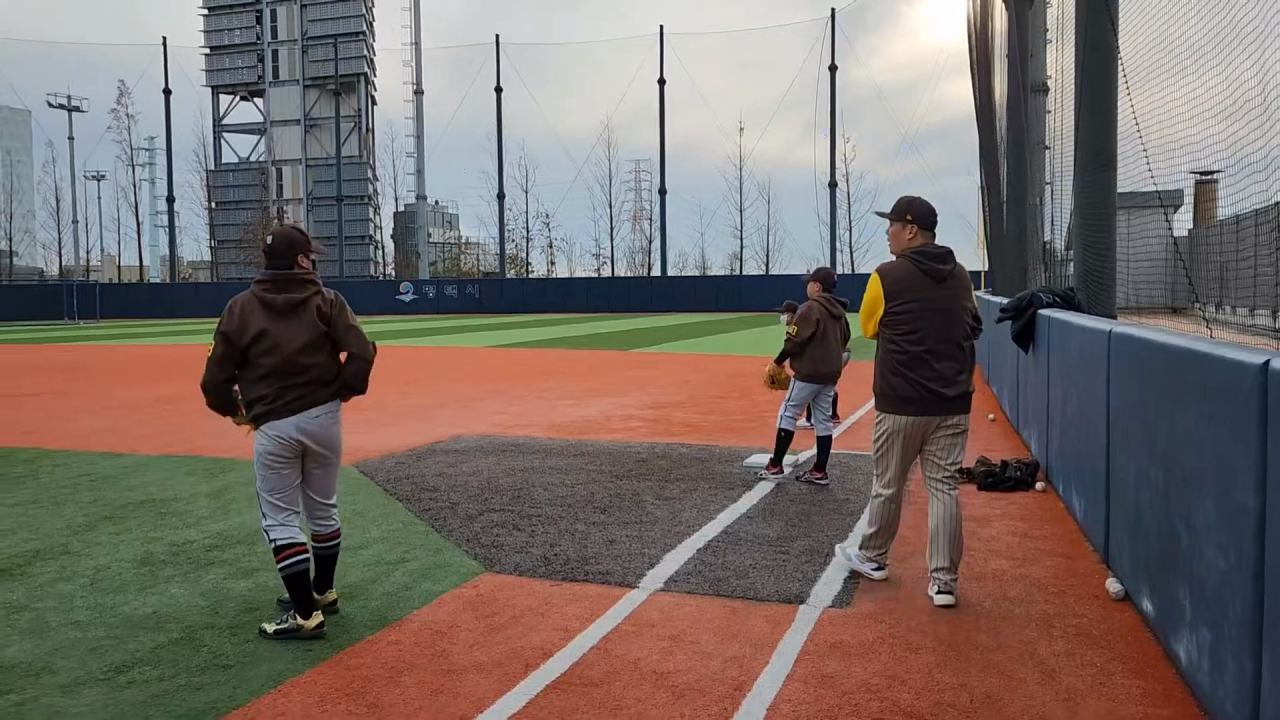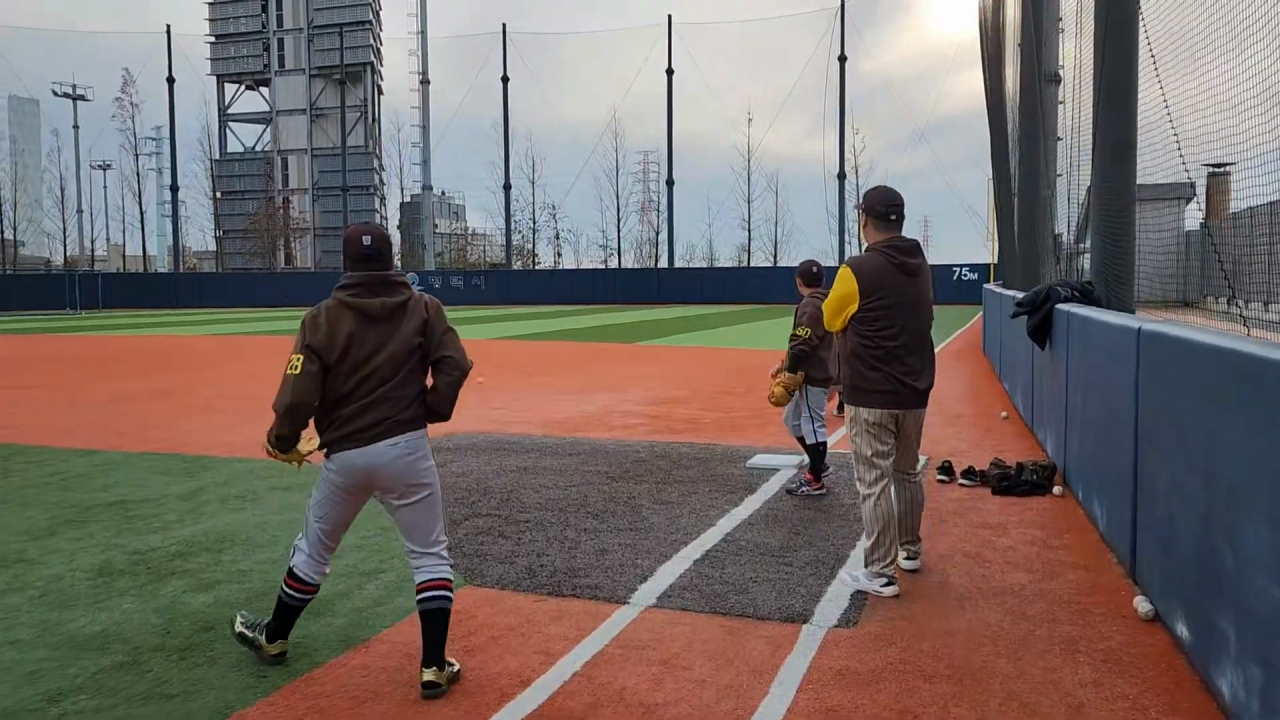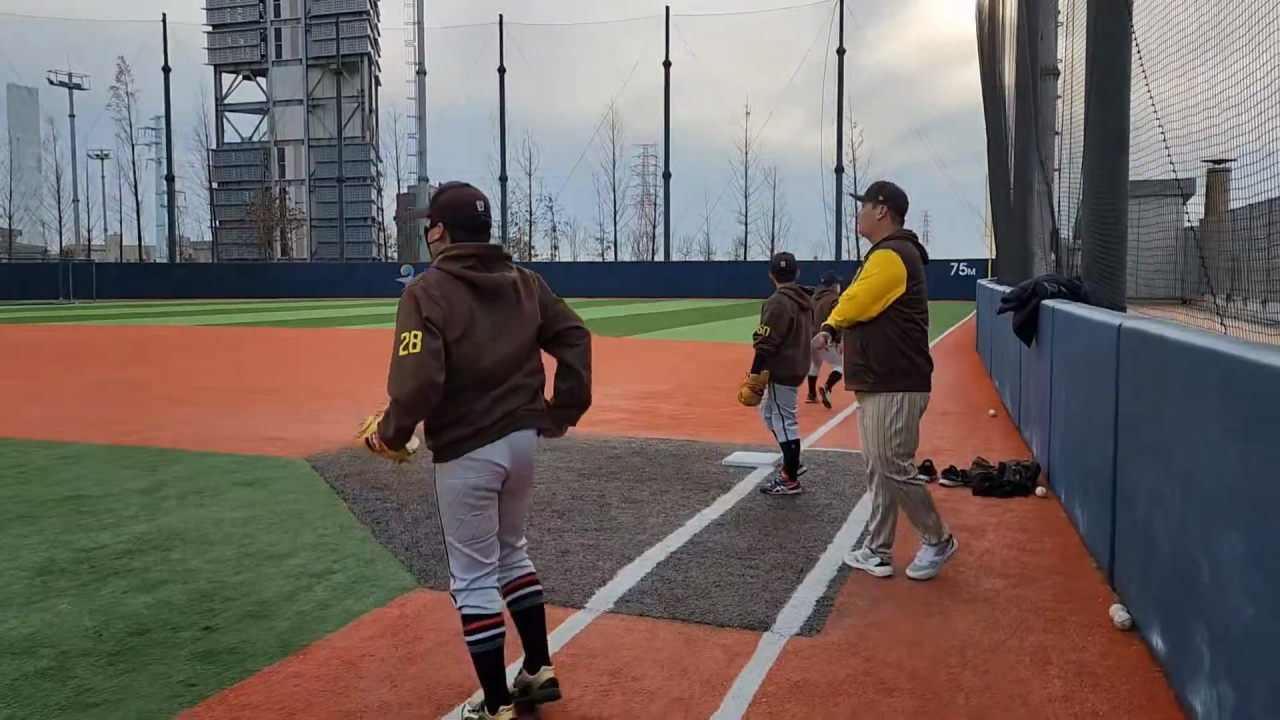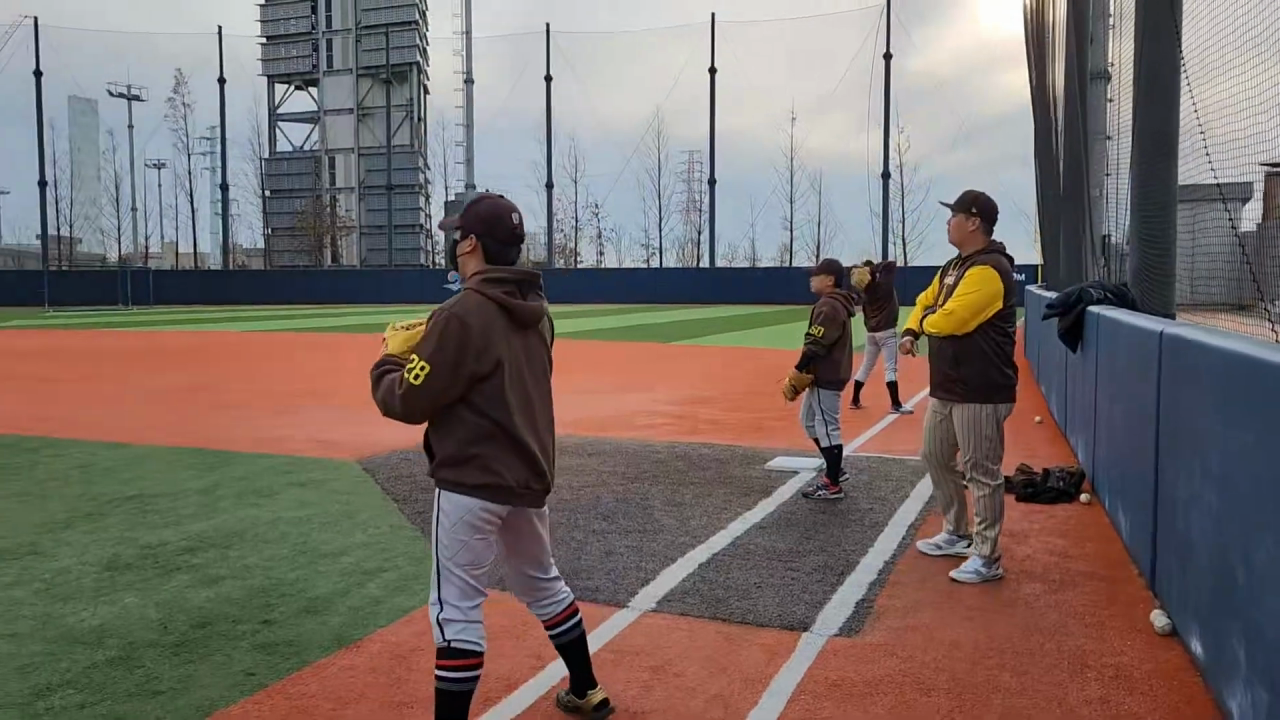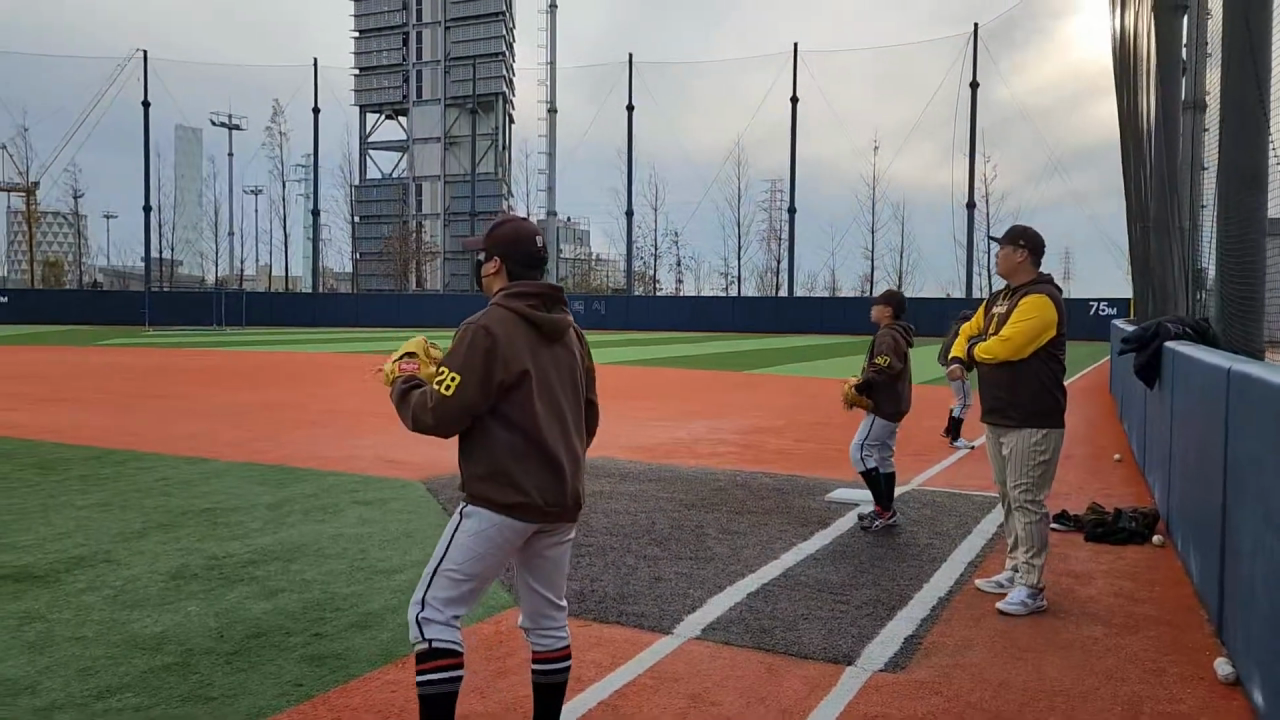
dt=1s
person 1, frame 1
left shoulder: (240, 308)
right shoulder: (326, 300)
left elbow: (216, 377)
right elbow: (361, 353)
left wrist: (233, 409)
right wrist: (344, 390)
left hip: (275, 426)
right hip: (324, 418)
left knee: (280, 519)
right knee: (323, 510)
left ankle: (306, 614)
right ankle: (323, 592)
person 1, frame 2
left shoulder: (322, 318)
right shoulder: (423, 307)
left elbow: (297, 397)
right elbow: (454, 366)
left wrist: (281, 440)
right wrist: (428, 413)
left hip: (345, 454)
right hip: (407, 448)
left knee: (314, 549)
right knee: (430, 554)
left ankle: (273, 638)
right ankle: (434, 665)
person 1, frame 3
left shoulder: (426, 291)
right shoulder: (524, 282)
left elbow: (418, 381)
right elbow: (574, 337)
left wrist: (390, 433)
right wrist: (562, 408)
left hip: (466, 451)
right hip: (523, 440)
left knee: (475, 576)
right knee: (510, 553)
right ankle: (539, 669)
person 1, frame 4
left shoulder: (460, 314)
right shoulder: (535, 312)
left elbow: (409, 402)
left wrist: (387, 362)
left hip: (470, 485)
right hip: (529, 479)
left knee: (455, 611)
right knee: (543, 585)
person 1, frame 5
left shoulder: (487, 329)
right shoulder: (570, 331)
left elbow: (439, 416)
right elbow: (588, 416)
left wrist: (403, 384)
left hip: (498, 502)
right hip: (561, 502)
left knee: (433, 611)
right knee: (548, 620)
person 2, frame 1
left shoulder: (887, 276)
right shoulder: (961, 276)
left elbow: (869, 328)
right elbow: (974, 327)
left hip: (901, 403)
right hip: (952, 403)
left knee: (888, 486)
right knee: (944, 488)
left ankle: (873, 559)
right ankle: (943, 581)
person 2, frame 2
left shoulder: (857, 270)
right shoulder: (920, 267)
left elbow: (831, 321)
left hip: (871, 395)
right hip: (915, 392)
left knee: (875, 482)
right knee: (907, 473)
left ankle: (881, 573)
right ankle: (909, 550)
person 2, frame 3
left shoulder: (891, 256)
right shoulder: (884, 255)
left elbow: (854, 307)
right elbow: (850, 304)
left wrist: (839, 316)
right wrist: (830, 328)
left hip: (896, 385)
right hip: (878, 382)
left knee: (893, 469)
right knee: (880, 468)
left ankle: (938, 541)
right ankle: (878, 551)
person 2, frame 4
left shoulder: (989, 270)
right shoulder: (954, 266)
left elbow: (949, 320)
right elbow: (925, 302)
left wrist: (925, 321)
right wrist: (911, 332)
left hip: (980, 392)
right hip: (946, 389)
left knee: (981, 474)
right knee: (935, 458)
left ankle: (987, 558)
right ankle: (957, 534)
person 2, frame 5
left shoulder: (1041, 300)
right shoulder: (997, 299)
left elbow: (1004, 347)
right elbow: (968, 332)
left wrist: (973, 350)
right wrist: (956, 360)
left hip: (1034, 422)
right hip: (998, 418)
left knee: (1026, 501)
right knee: (1009, 499)
left ankle: (1031, 588)
right ankle: (1015, 571)
person 3, frame 1
left shoulder: (810, 308)
right shoulder: (840, 312)
left elbow: (794, 342)
right elbow: (843, 343)
left wrist: (778, 362)
left hip: (808, 374)
right hip: (830, 375)
left knee: (788, 414)
right knee: (824, 421)
left ankle: (775, 466)
right ankle: (819, 472)
person 3, frame 2
left shoulder: (809, 306)
right shoulder: (824, 305)
left elbow: (802, 345)
left wrist: (789, 373)
right wrist: (785, 364)
left hip: (812, 376)
right hip: (817, 373)
left knee: (813, 424)
right knee: (793, 419)
left ankle: (815, 481)
right ankle: (818, 465)
person 3, frame 3
left shoulder: (777, 302)
right shoulder: (803, 301)
left elbow: (765, 343)
left wrist: (754, 374)
left hip: (781, 371)
right hip: (795, 368)
left knee: (784, 421)
right knee: (769, 412)
left ankle: (790, 480)
right ankle: (792, 463)
person 3, frame 4
left shoulder: (827, 306)
right shoulder: (837, 304)
left elbow: (817, 344)
left wrist: (798, 369)
right wrist: (806, 371)
left hip: (825, 377)
right hip: (824, 374)
left knee: (827, 427)
right knee: (810, 421)
left ankle: (832, 485)
right ankle: (834, 470)
person 3, frame 5
left shoulder: (887, 337)
right shoulder: (894, 335)
left elbow: (879, 373)
left wrist: (857, 389)
right wrist: (862, 387)
left hip: (884, 407)
right hip: (890, 405)
left knee: (859, 451)
right knee: (883, 456)
left ankle: (884, 508)
right ankle: (884, 507)
